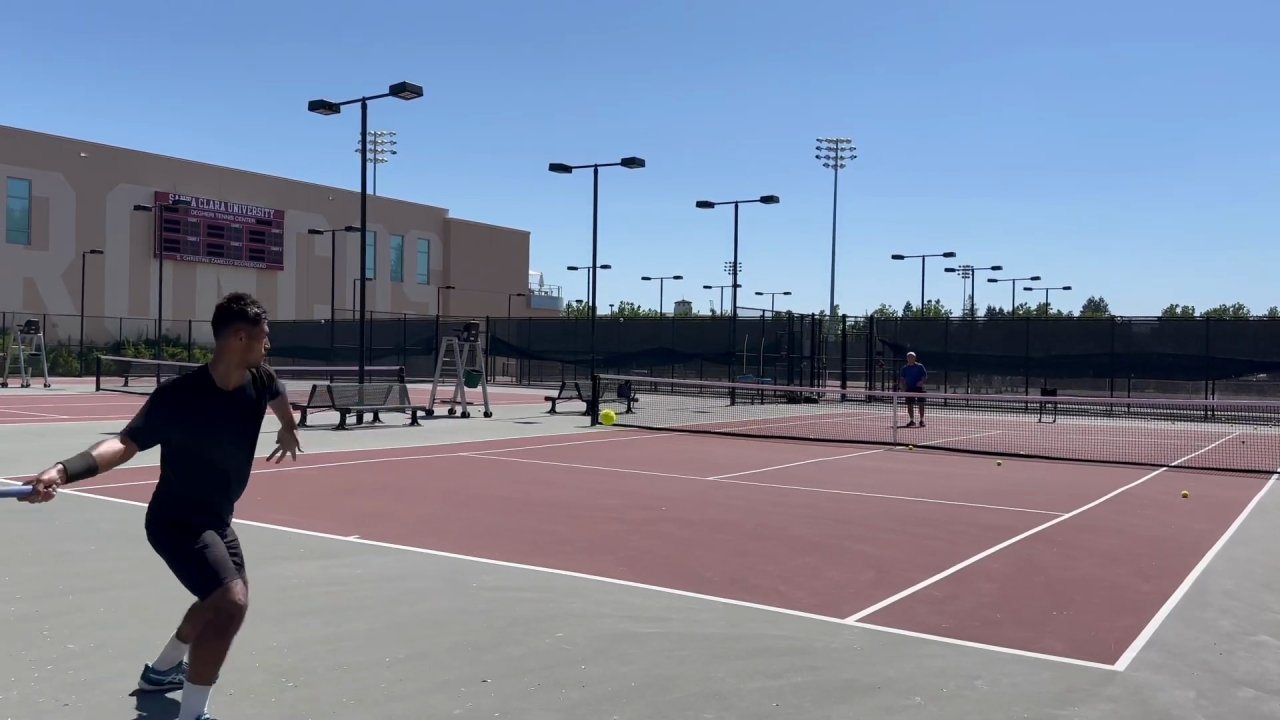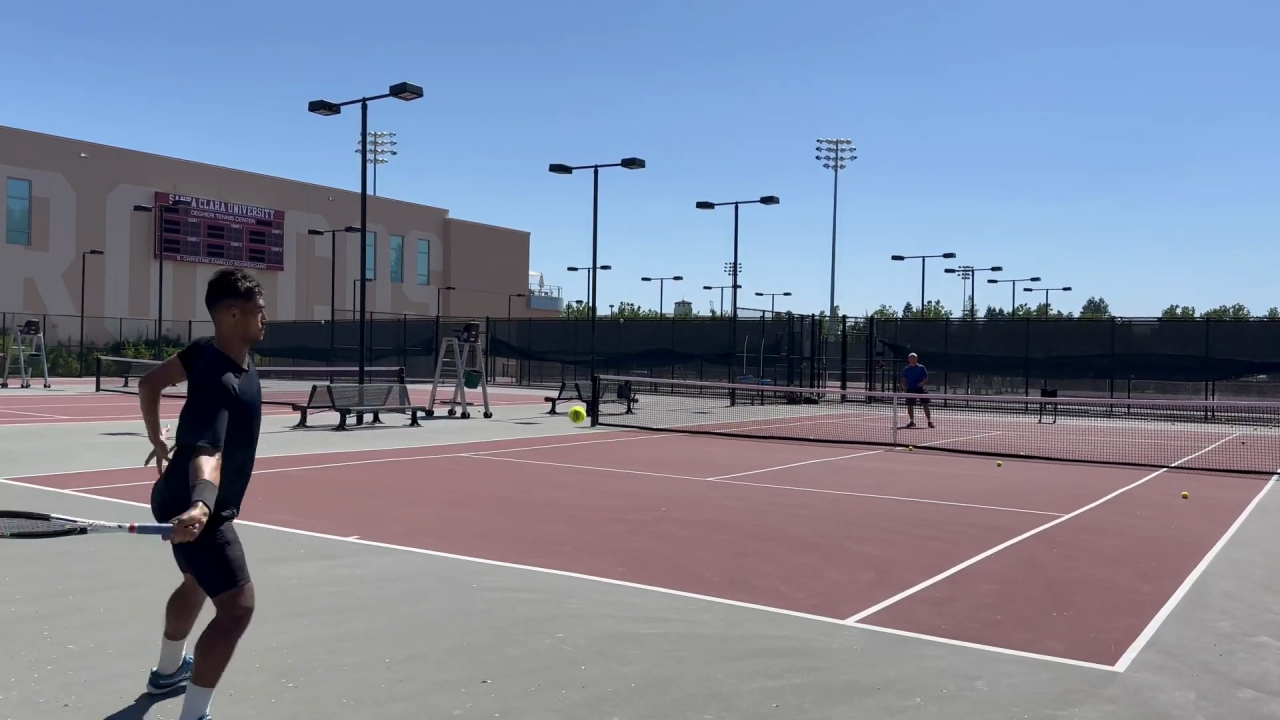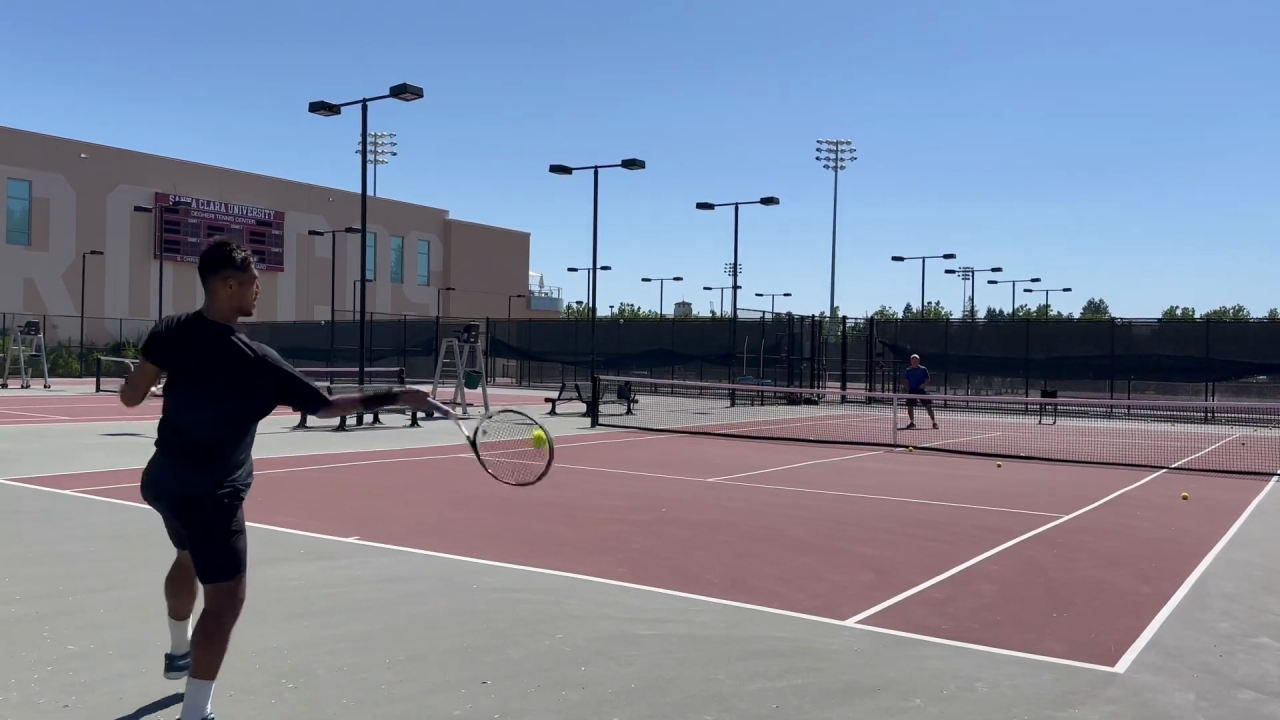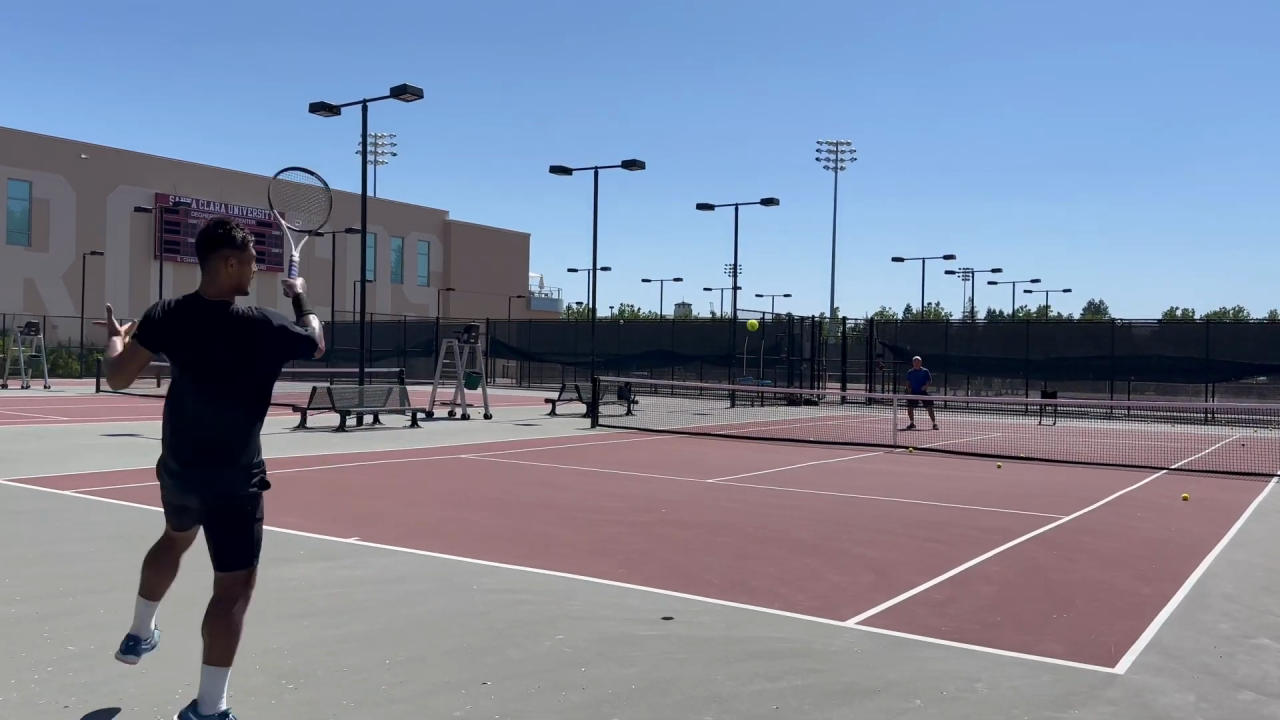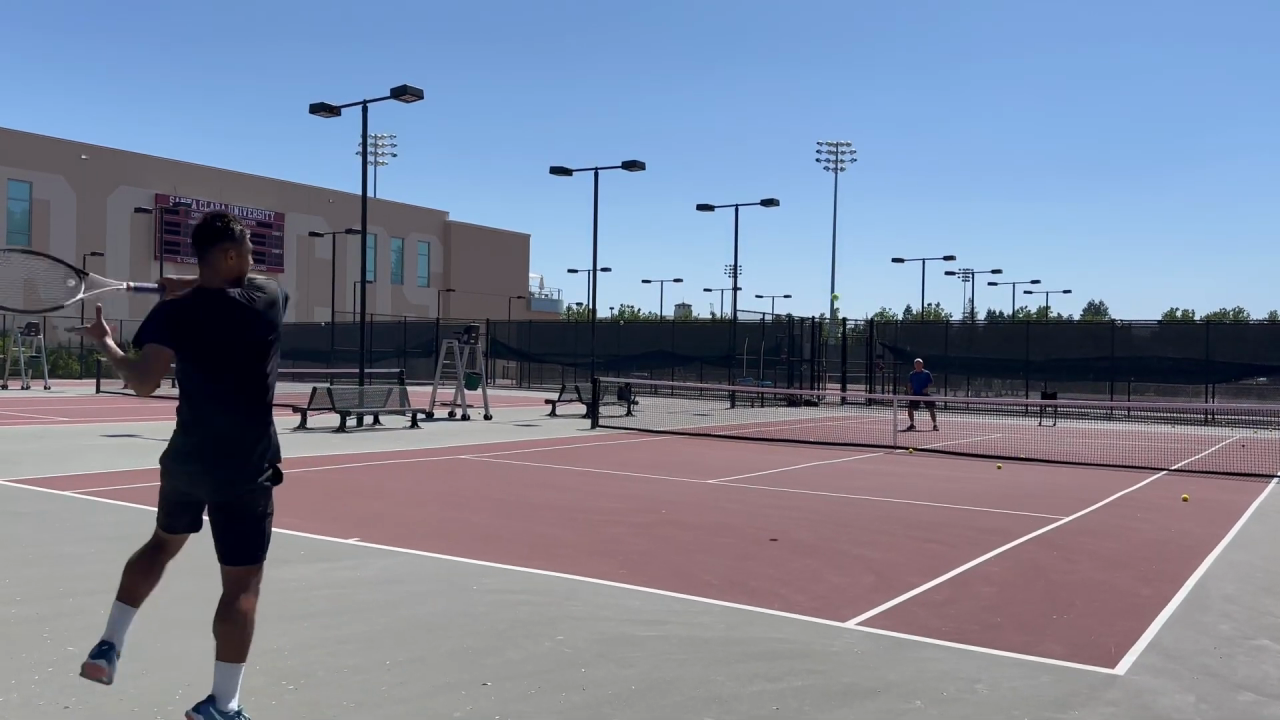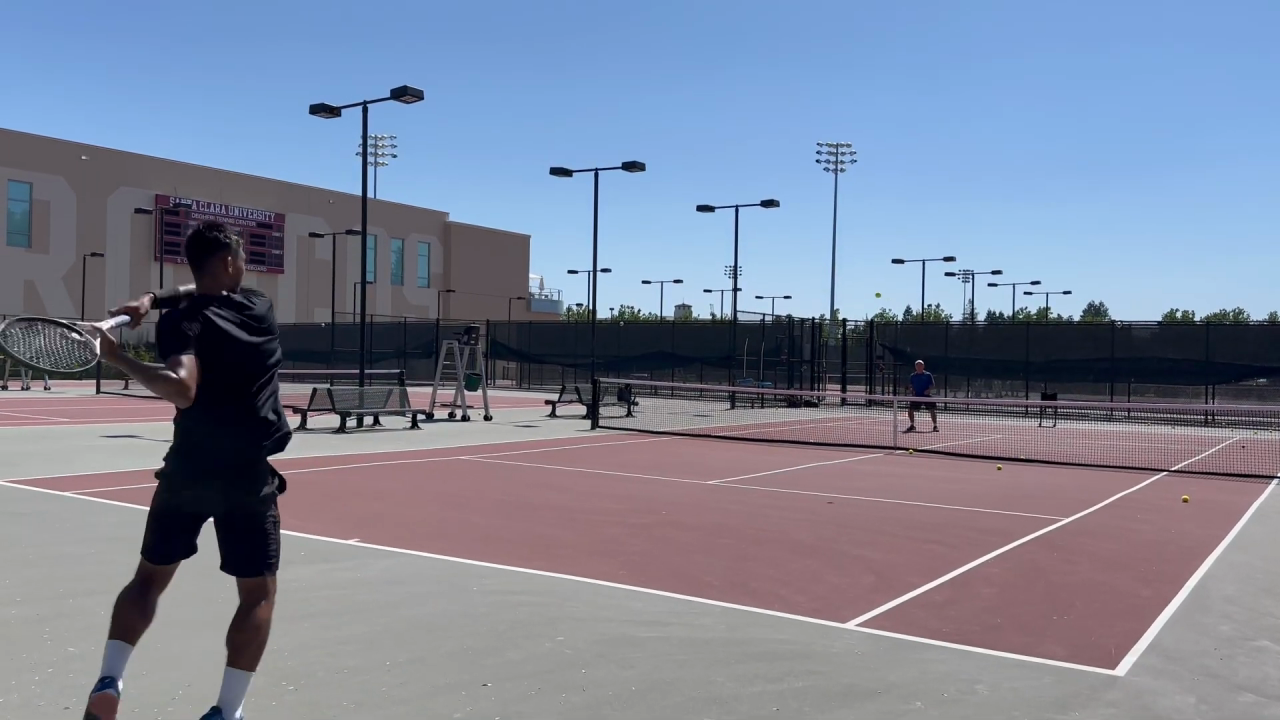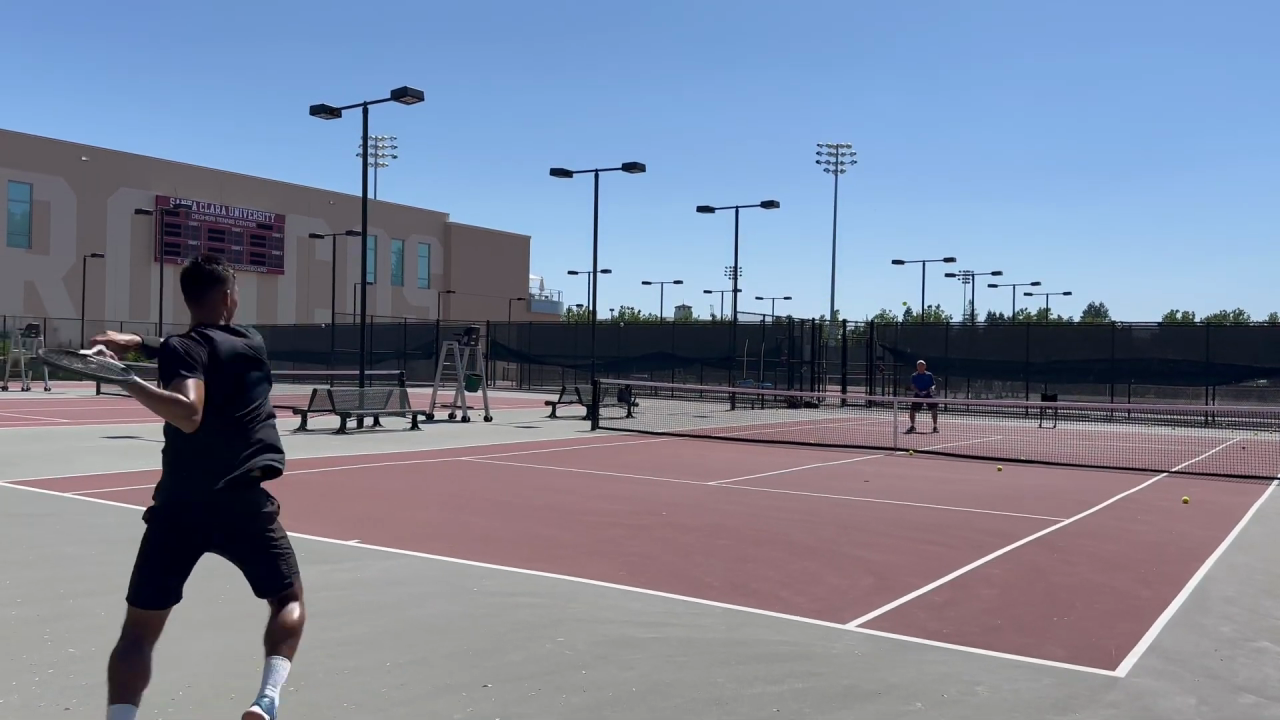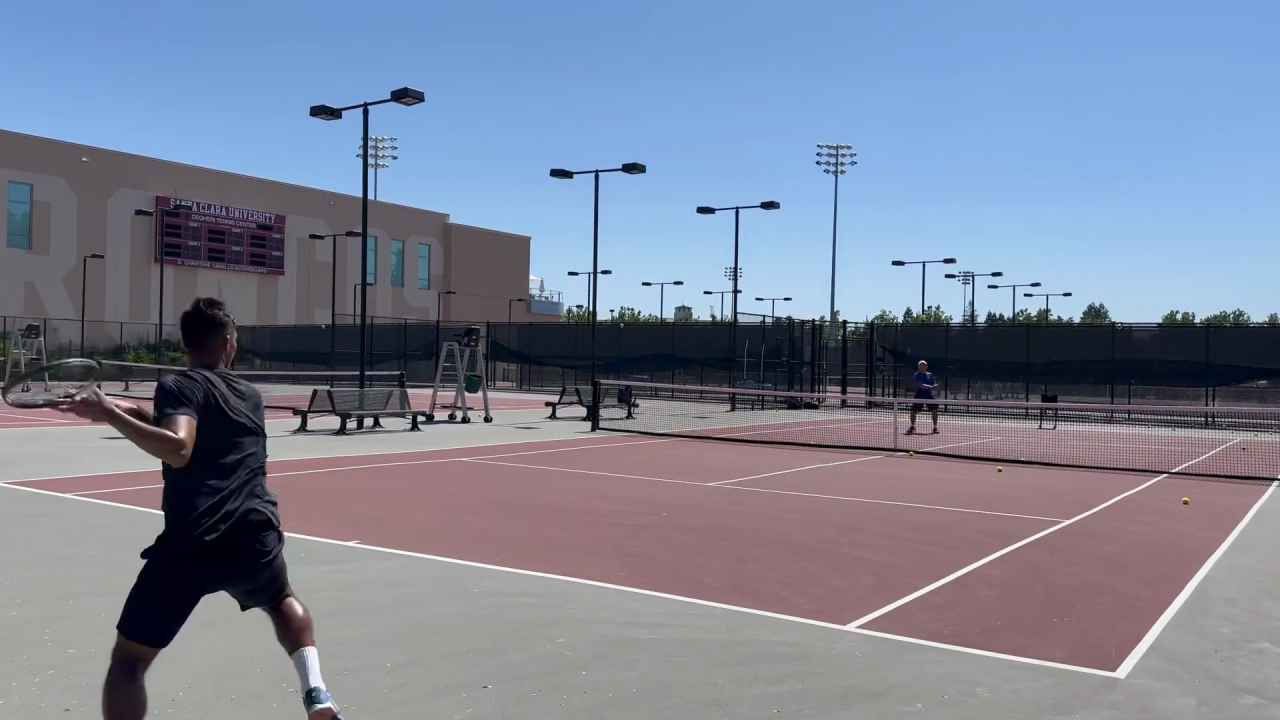
dt=0.1s
person 1, frame 1
left shoulder: (258, 380)
right shoulder: (177, 395)
left elbow: (277, 393)
right elbow: (124, 444)
left wrist: (288, 427)
right wrist: (62, 472)
left hip: (216, 521)
right hip: (181, 524)
left knee: (226, 596)
right knee: (231, 604)
left ankle: (163, 669)
person 1, frame 2
left shoulder: (204, 354)
right shoulder: (221, 383)
left elbow: (151, 382)
right elbow: (207, 457)
left wrist: (160, 442)
right wrist: (202, 504)
left hip: (197, 503)
right hip: (203, 509)
left knee: (200, 583)
right knee: (238, 605)
left ankle: (168, 669)
person 1, frame 3
left shoulder: (169, 331)
right shoulder: (256, 361)
left elbow: (130, 396)
right elbow: (324, 407)
right wrist: (397, 397)
left hip: (162, 481)
right hip: (203, 493)
left knee: (189, 560)
right knee: (225, 598)
left ankle: (179, 653)
person 1, frame 4
left shoulder: (169, 314)
right shoulder: (263, 325)
left elbow: (117, 379)
right elbow: (315, 345)
left wrist: (117, 342)
right wrist: (300, 299)
left hip: (177, 463)
right hip: (235, 473)
left knee: (175, 536)
right knee: (233, 587)
left ankle: (139, 634)
person 1, frame 5
left shoulder: (174, 311)
right shoulder: (266, 298)
left elbow: (144, 381)
left wrist: (105, 345)
right wrist: (182, 284)
left hip: (186, 459)
right hip: (244, 469)
left knee: (162, 545)
right knee: (241, 585)
left ankle: (107, 649)
person 1, frame 6
left shoulder: (182, 317)
right shoulder: (259, 307)
left elbow: (181, 392)
left wrist: (120, 359)
right wrist: (153, 300)
left hip: (186, 473)
right hip: (251, 475)
left knee: (149, 579)
right knee: (257, 595)
person 1, frame 7
left shoulder: (181, 347)
right shoulder: (253, 344)
left elbow: (188, 415)
left wrist: (127, 381)
right wrist: (136, 342)
left hip: (179, 507)
right hip: (247, 505)
left knee: (139, 629)
right knee: (289, 602)
person 1, frame 8
left shoulder: (179, 386)
right shoulder: (250, 397)
left elbow: (178, 450)
left wrist: (114, 415)
right wrist: (121, 410)
left hip: (188, 549)
right hip: (255, 545)
left knee: (128, 660)
right knee: (283, 601)
